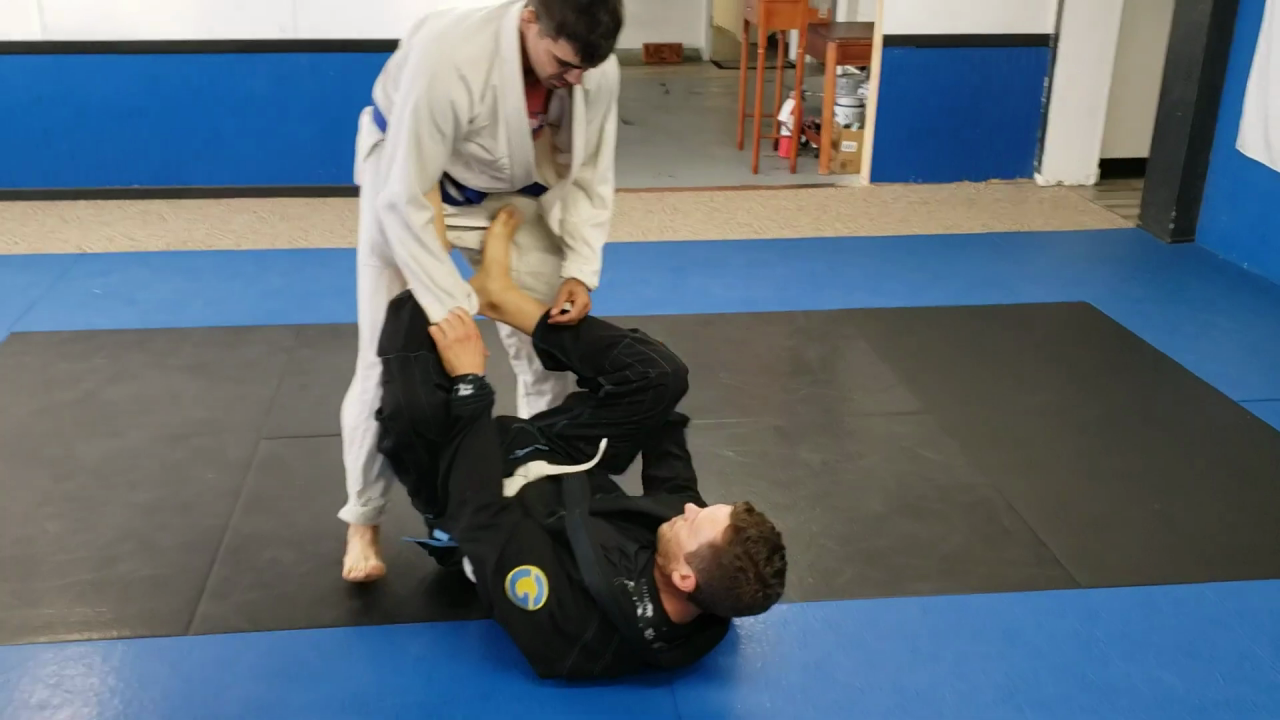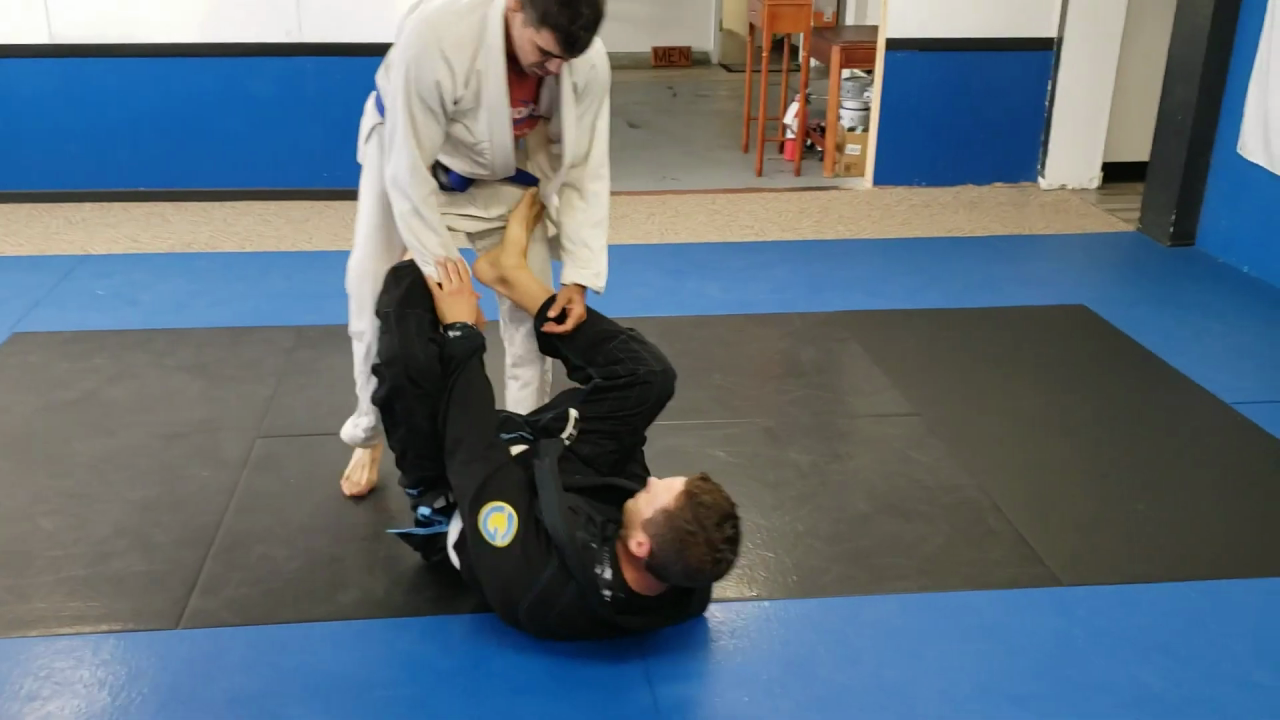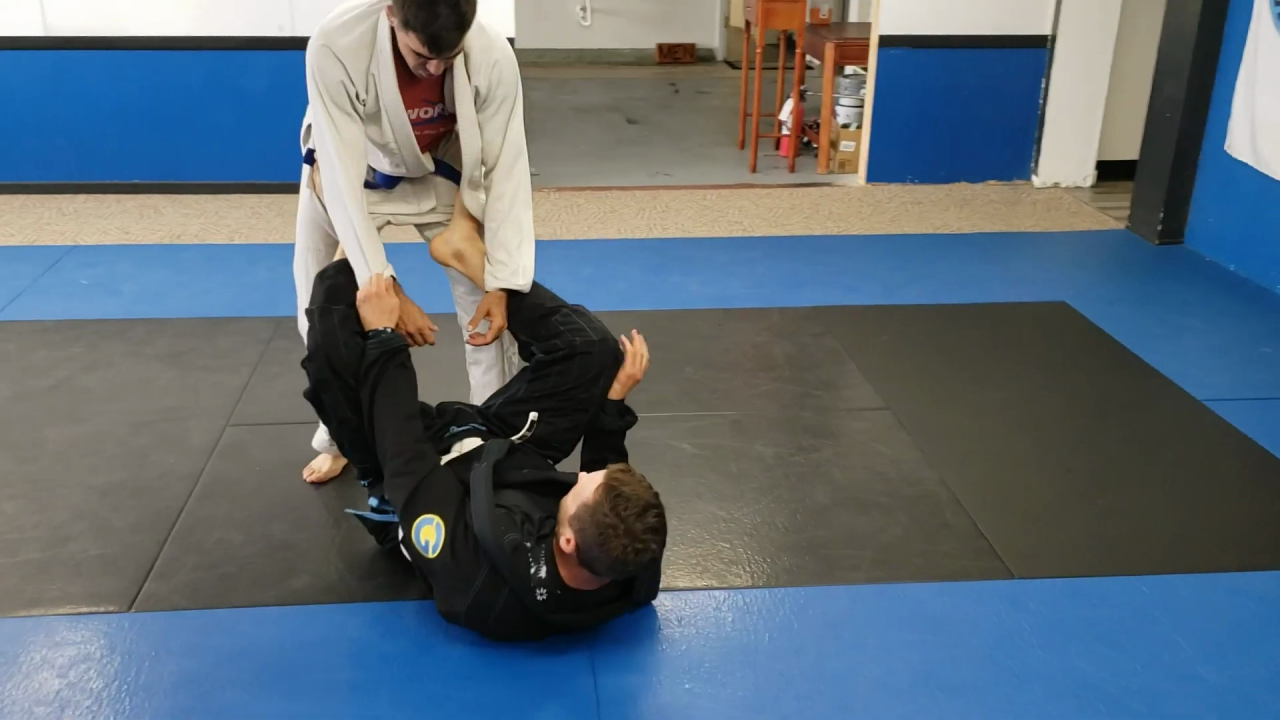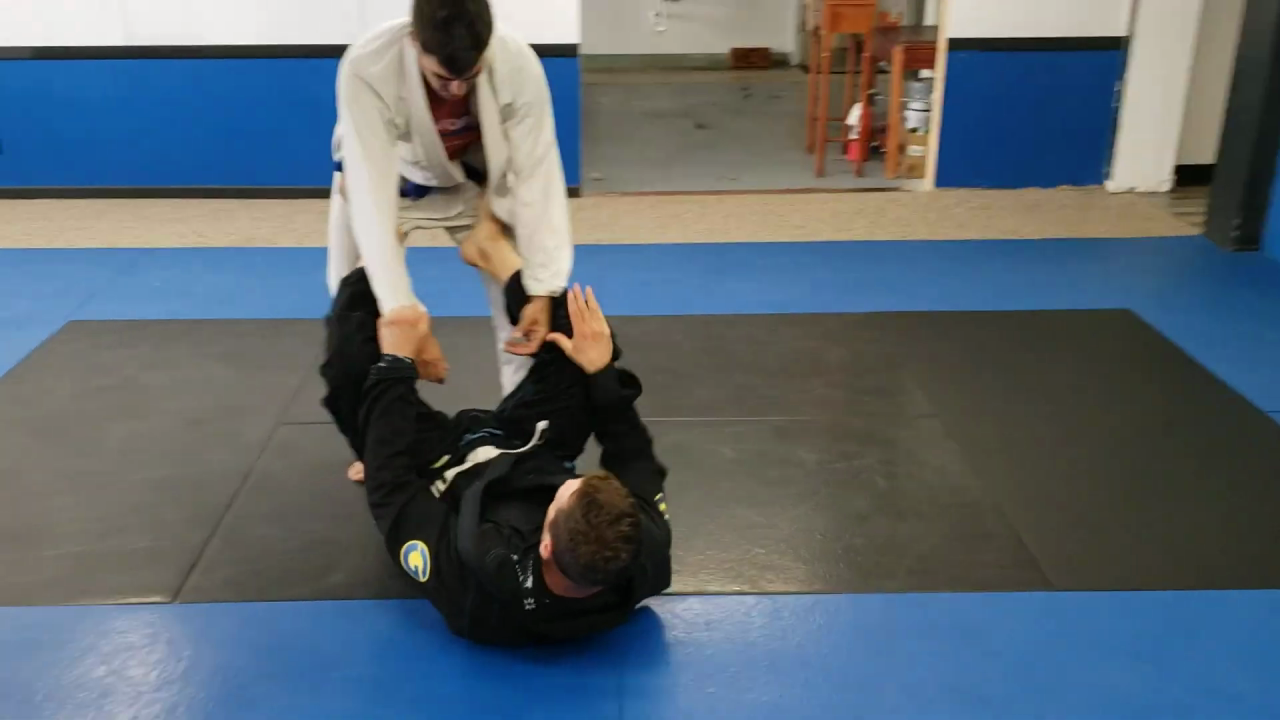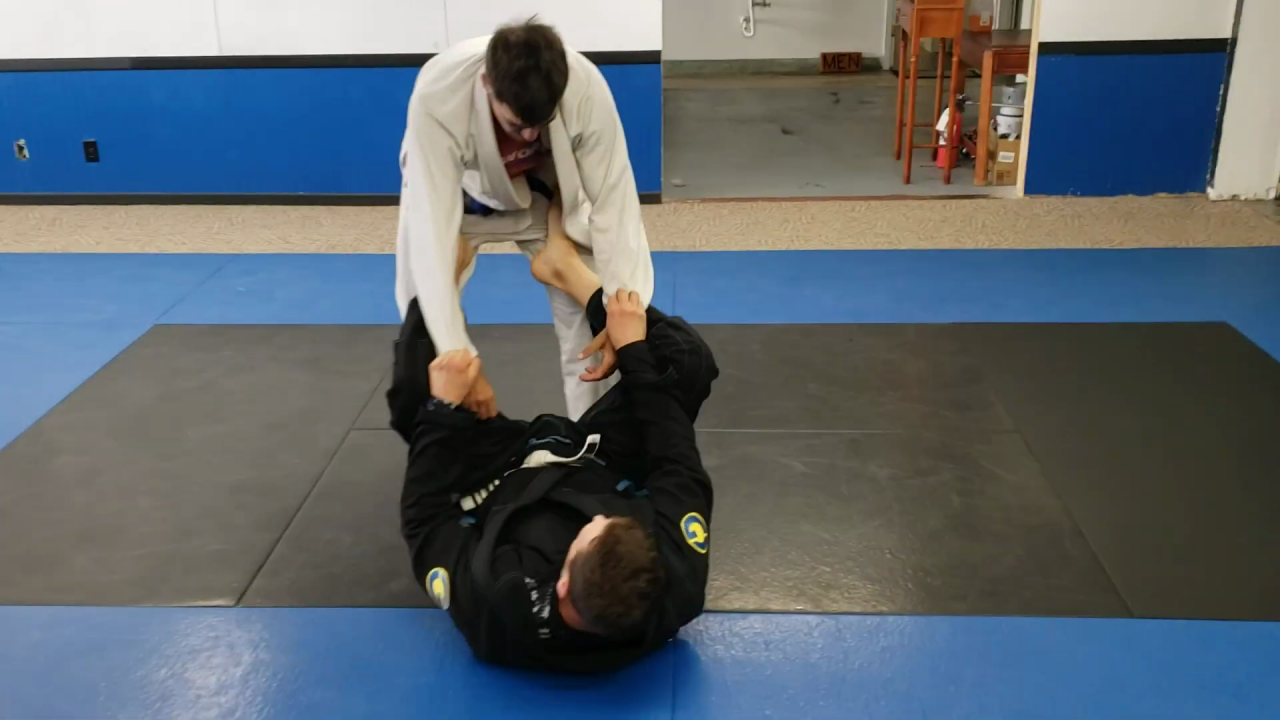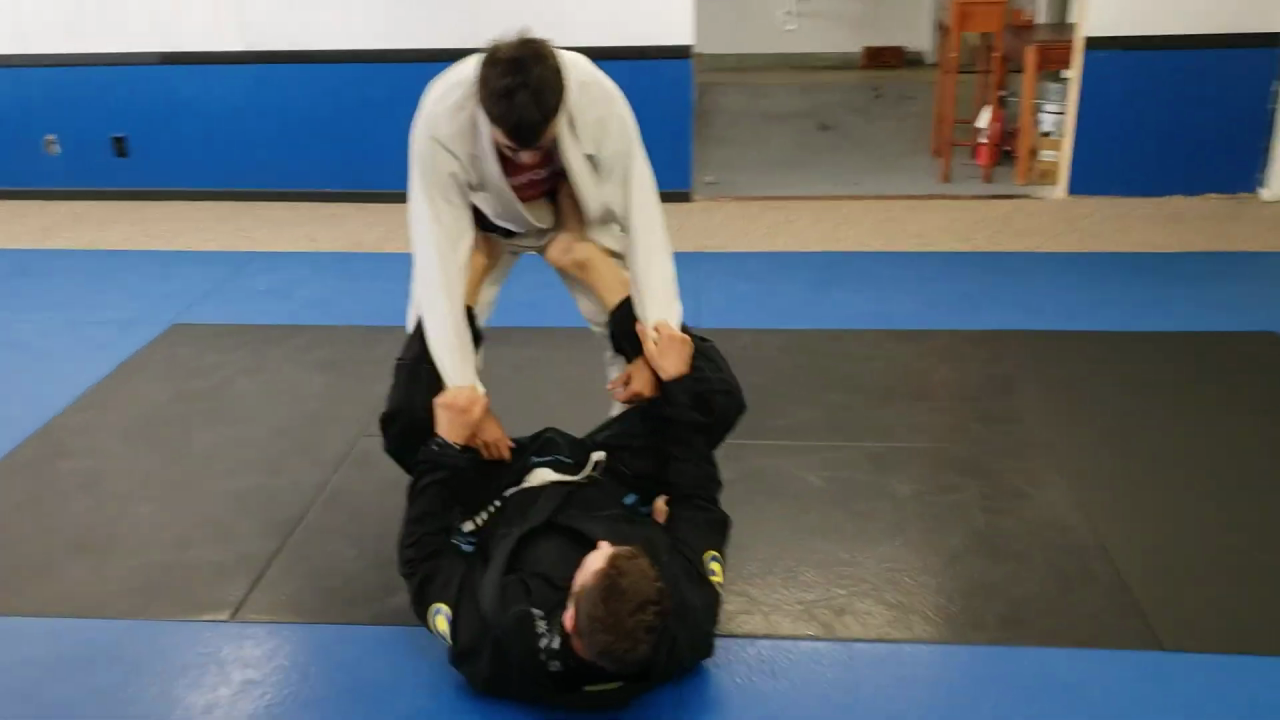
dt=0.3s
person 1, frame 1
left shoulder: (595, 68)
right shoulder: (445, 53)
left elbow: (586, 171)
right elbow: (403, 200)
left wrist: (579, 269)
right wrist: (455, 310)
left hip: (510, 187)
right hip: (406, 175)
right knee: (390, 359)
right ankle: (364, 517)
person 1, frame 2
left shoulder: (586, 59)
left elbow: (585, 167)
right elbow: (405, 174)
left wrist: (579, 275)
left hip: (504, 174)
right hip: (410, 164)
left knee: (532, 321)
right knee: (381, 311)
right ankle: (370, 437)
person 1, frame 3
left shoulder: (491, 54)
right shoulder: (335, 45)
left elbow: (505, 168)
right elbow: (341, 175)
left wrist: (502, 282)
left hip: (442, 169)
right hip: (352, 168)
left knee: (487, 307)
right ankle: (339, 437)
person 1, frame 4
left shoulder: (517, 65)
right shoulder: (366, 69)
left elbow: (537, 179)
right elbow: (371, 201)
left wrist: (543, 291)
left hip: (474, 179)
right hip: (385, 177)
left knee: (520, 311)
person 1, frame 5
left shoulder: (585, 89)
right shoulder: (436, 100)
left elbow: (612, 200)
right elbow: (433, 232)
left hip: (541, 189)
right hip: (451, 190)
left knee: (585, 314)
right knee: (426, 320)
person 1, frame 6
left shoulder: (599, 98)
right shoulder: (441, 128)
left elbow: (642, 219)
right elbow: (437, 268)
left hip: (572, 209)
right hip: (481, 215)
left knee: (626, 320)
right knee: (433, 339)
person 2, frame 1
left shoulder: (577, 629)
right shoulder: (720, 592)
left elbow: (480, 516)
right elbow: (673, 486)
left wrist: (468, 384)
left knee: (415, 415)
right knee: (656, 374)
right ankle: (500, 292)
person 2, frame 2
left shoulder: (541, 585)
right shoulder: (684, 585)
left elbow: (473, 449)
left wrist: (459, 332)
left hip: (460, 500)
left knee: (410, 367)
right knee: (647, 375)
right ankle: (512, 274)
person 2, frame 3
left shoulder: (476, 579)
right shoulder: (636, 572)
left elbow: (406, 460)
left wrist: (383, 337)
right wrist: (612, 406)
left knee: (337, 356)
right knee: (589, 348)
right ankle: (467, 254)
person 2, frame 4
left shoulder: (477, 596)
right shoulder: (644, 557)
left elbow: (389, 488)
right elbow: (640, 467)
left wrist: (394, 364)
right wrist: (601, 373)
left hip: (449, 478)
left knee: (355, 370)
right knee: (588, 337)
right ankle: (490, 248)
person 2, frame 5
left shoulder: (493, 616)
right shoulder: (678, 585)
left elbow: (425, 521)
right elbow: (680, 469)
left wrist: (445, 407)
right wrist: (636, 352)
right knee: (685, 363)
right ankle: (565, 268)
person 2, frame 6
left shoulder: (496, 648)
right shoulder: (687, 624)
left elbow: (423, 553)
right elbow: (696, 501)
left wrist: (447, 449)
right wrist: (680, 387)
right knee: (716, 397)
right ankle: (594, 269)
